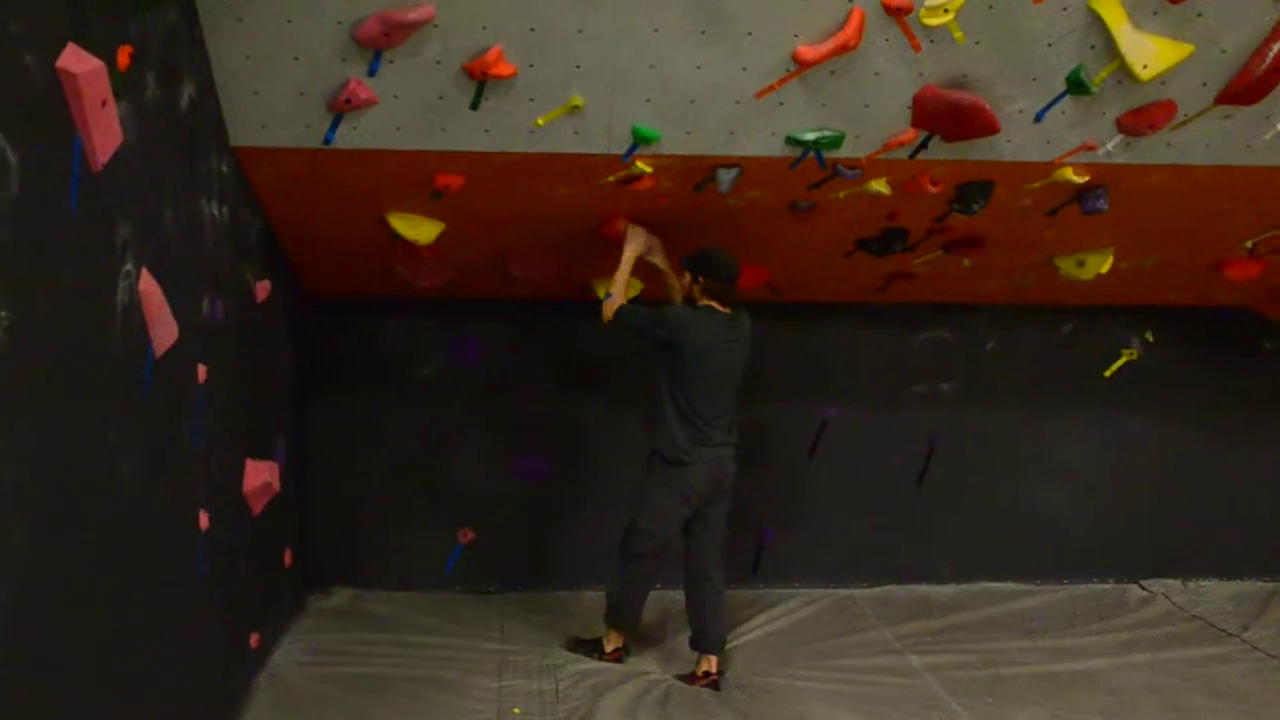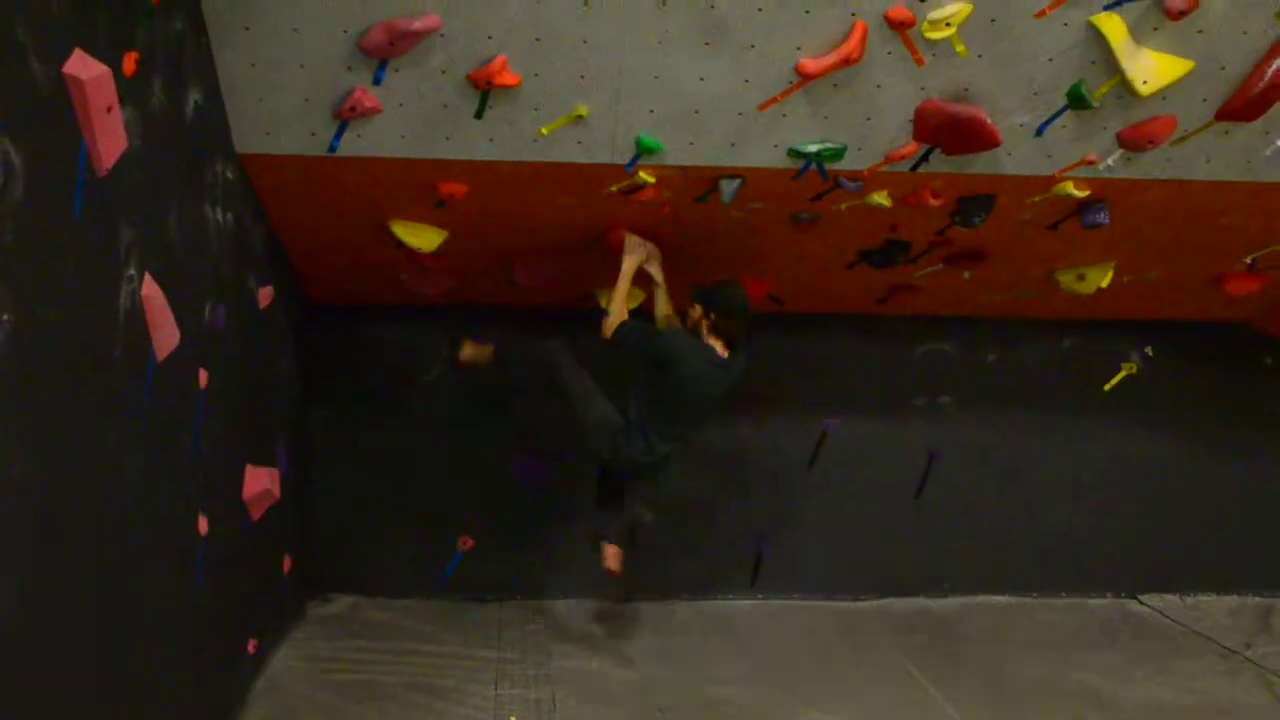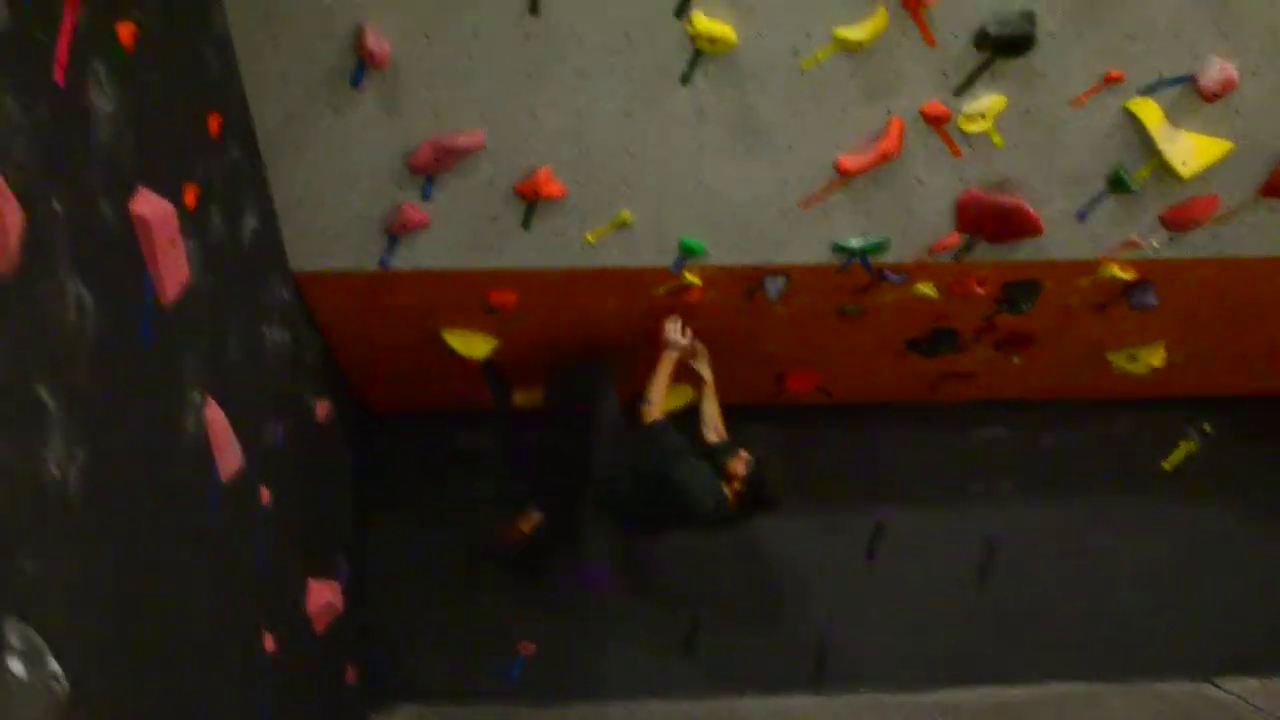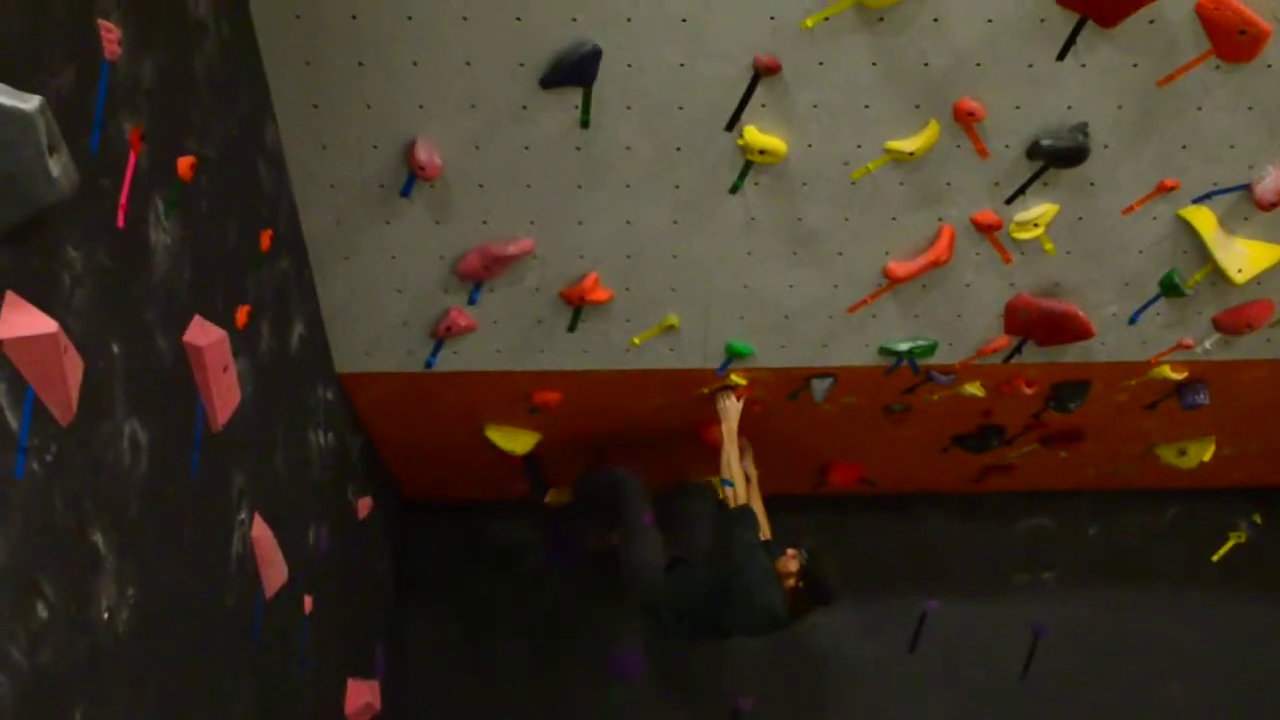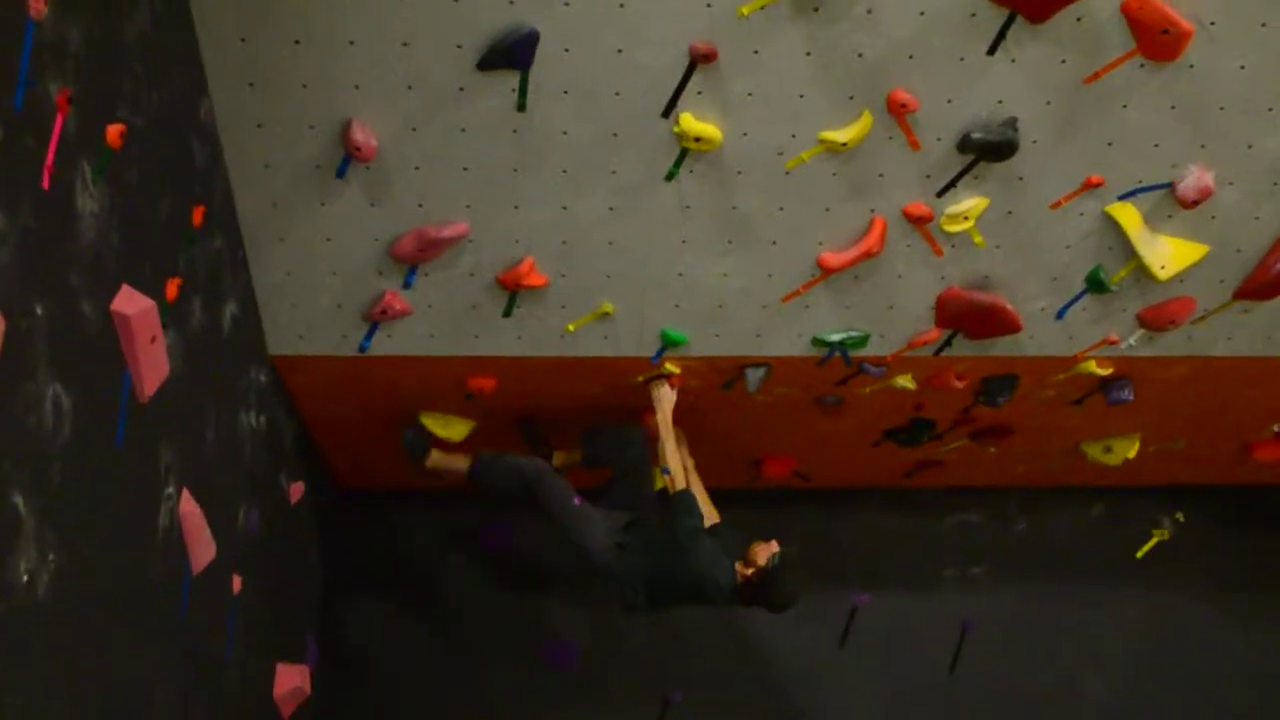
dt=1s
person 1, frame 1
left shoulder: (679, 323)
right shoulder: (740, 325)
left elbow: (611, 310)
left wrist: (630, 255)
right wrist: (662, 265)
left hip: (681, 466)
right hip: (721, 464)
left knee: (640, 552)
right knee: (707, 563)
left ankle: (614, 641)
right ankle: (709, 665)
person 1, frame 2
left shoulder: (682, 349)
right shoulder: (732, 366)
left elbow: (611, 327)
right elbow: (669, 324)
left wrist: (630, 264)
right wrist: (658, 277)
left hip: (616, 441)
right hip: (646, 457)
left knee: (556, 357)
right knee: (613, 494)
left ankle: (473, 353)
right ankle: (612, 572)
person 1, frame 3
left shoulder: (696, 487)
right shoulder: (725, 502)
left elbow: (650, 417)
right elbow: (713, 432)
left wrist: (670, 353)
right wrist: (706, 376)
left hip: (617, 486)
left knee: (595, 379)
person 1, frame 4
left shoulder: (758, 590)
right shoulder: (779, 603)
left elbow: (737, 503)
right elbow: (763, 537)
left wrist: (730, 427)
right wrist: (752, 475)
left hip: (662, 589)
right hip: (692, 575)
left knee: (623, 482)
right knee: (700, 493)
right ankle: (621, 535)
person 1, frame 5
left shoulder: (707, 571)
right shoulder: (732, 549)
left elbow: (678, 489)
right elbow: (711, 520)
left wrist: (665, 414)
right wrist: (688, 463)
left hip: (618, 553)
right hip: (641, 528)
left knee: (537, 475)
right knee: (635, 439)
left ankle: (433, 458)
right ankle: (557, 458)
